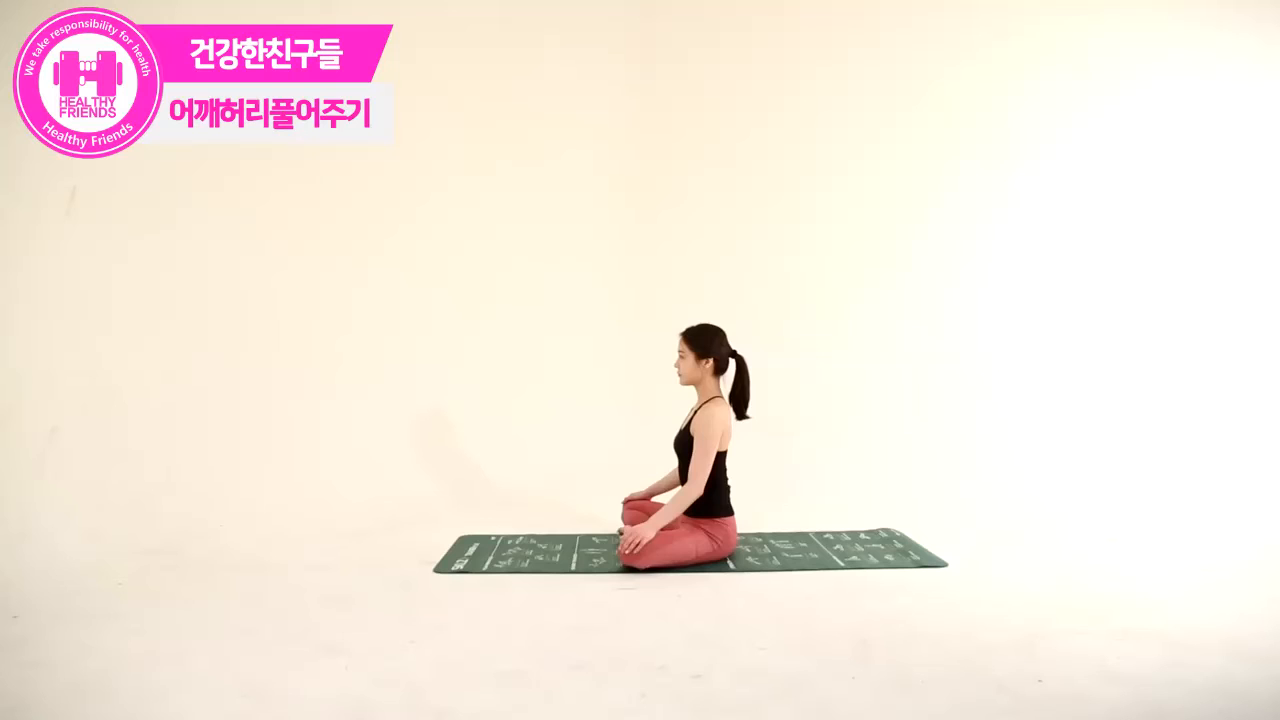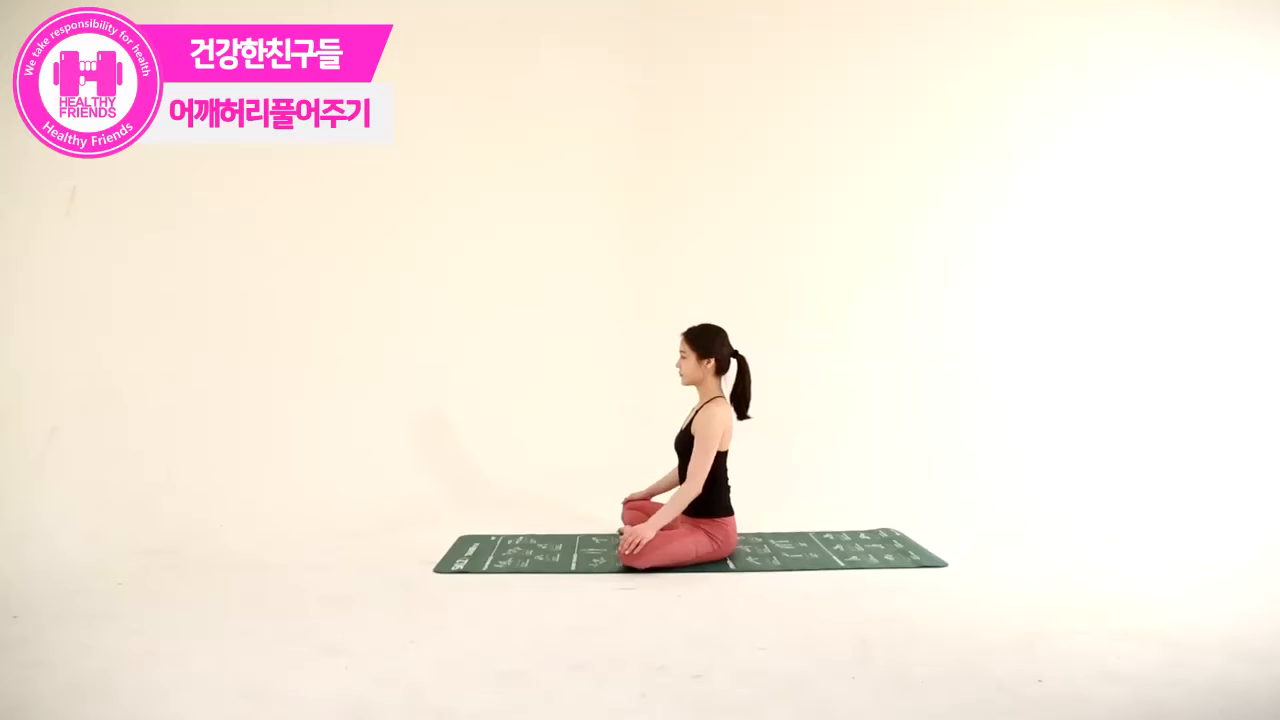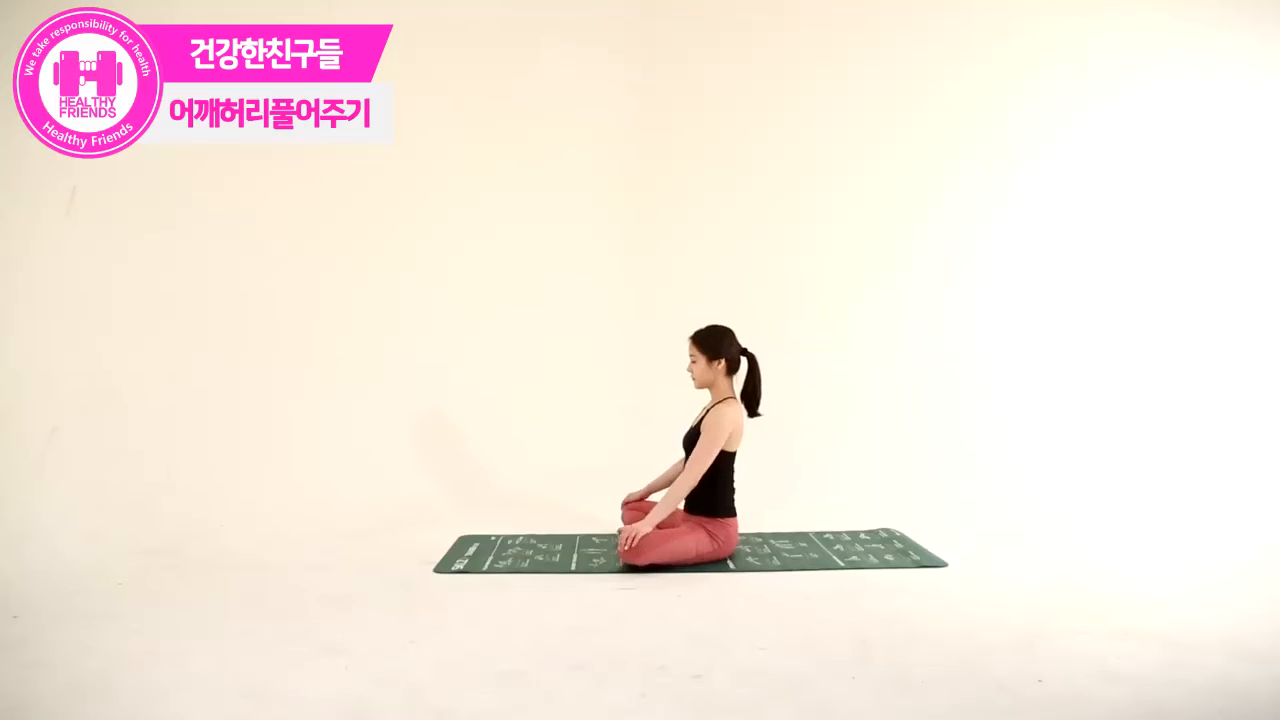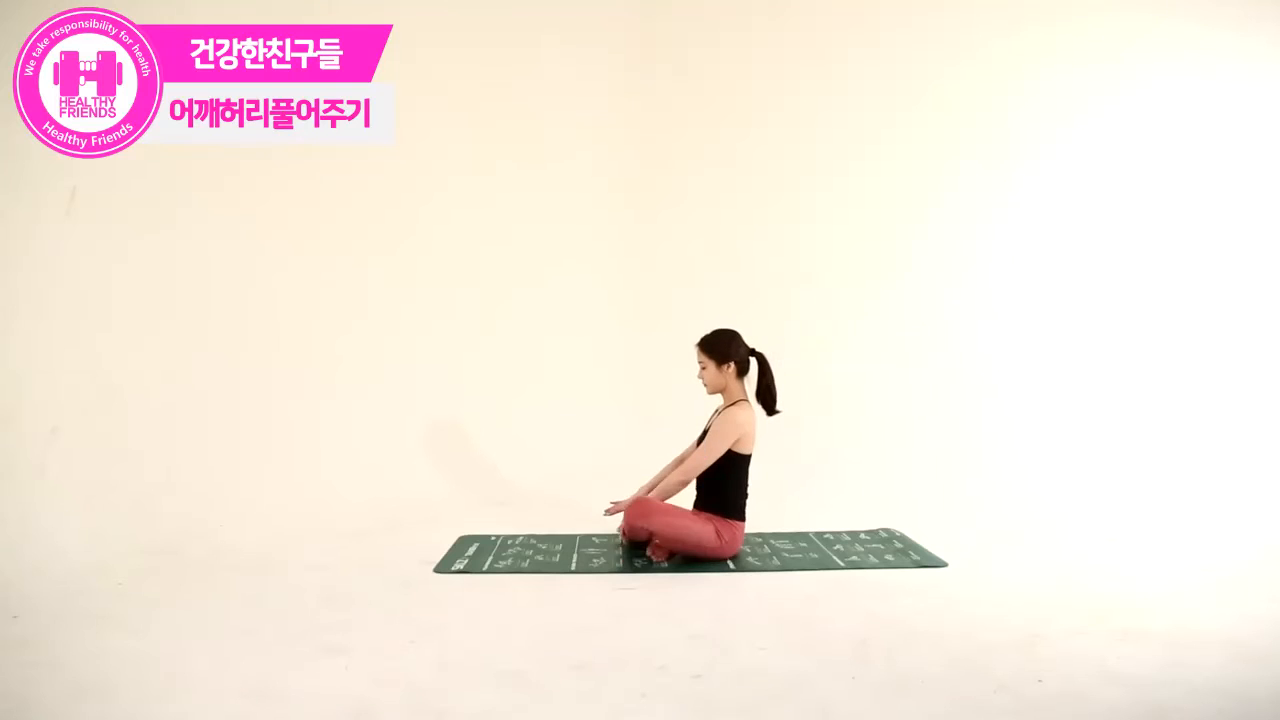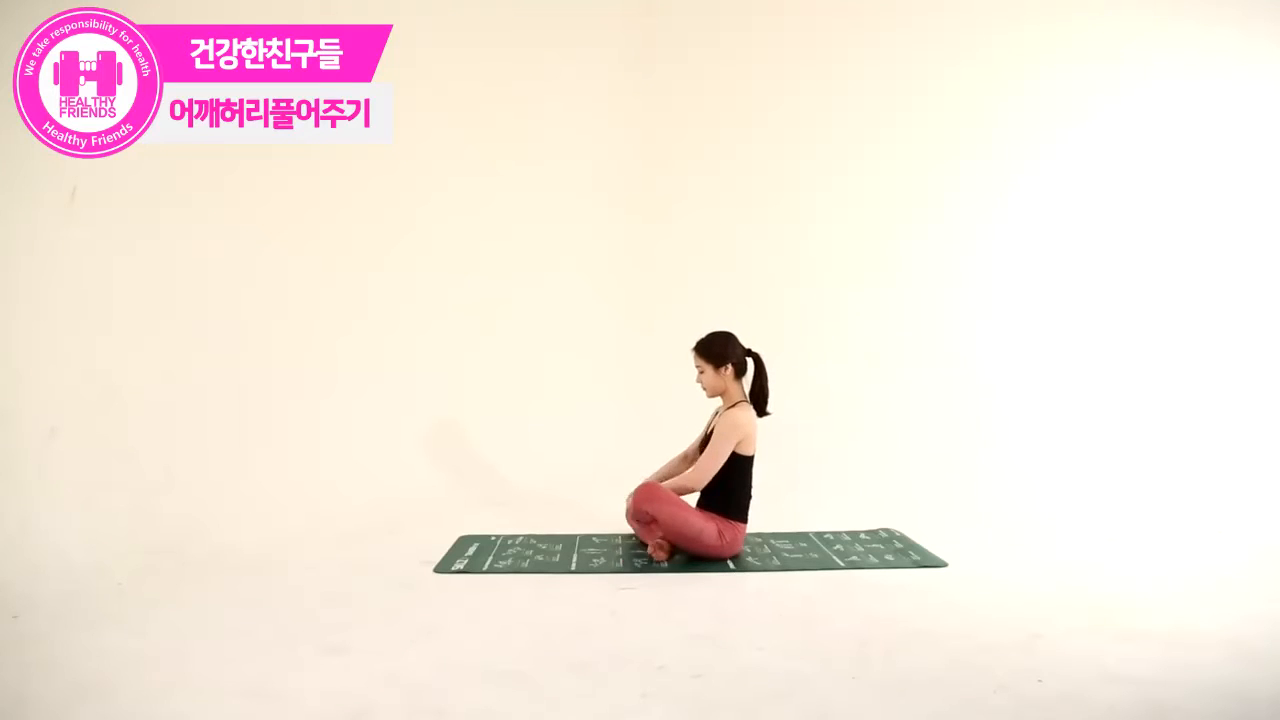
dt=0.3s
person 1, frame 1
left shoulder: (713, 413)
right shoulder: (704, 408)
left elbow: (696, 485)
left wrist: (652, 526)
right wrist: (648, 492)
left hip: (713, 531)
right hip: (696, 520)
left knee: (631, 552)
right knee: (631, 509)
person 1, frame 2
left shoulder: (714, 413)
right shoulder: (705, 407)
left elbow: (694, 484)
left wrist: (652, 526)
right wrist: (648, 492)
left hip: (712, 530)
right hip: (694, 520)
left knee: (631, 552)
right knee: (632, 509)
person 1, frame 3
left shoulder: (724, 413)
right shoulder: (716, 408)
left elbow: (690, 478)
right elbow: (686, 463)
left wrist: (649, 523)
right wrist: (645, 492)
left hip: (715, 532)
right hip: (697, 520)
left knee: (631, 548)
right knee: (633, 511)
person 1, frame 4
left shoulder: (736, 416)
right shoulder: (726, 411)
left elbow: (686, 474)
right elbow: (684, 459)
left wrist: (642, 502)
right wrist: (641, 494)
left hip: (721, 532)
right hip: (706, 521)
left knee: (638, 512)
right knee: (640, 508)
left ankle: (659, 540)
person 1, frame 5
left shoulder: (737, 418)
right shoulder: (725, 412)
left elbow: (695, 481)
right elbow: (688, 457)
left wrist: (655, 488)
right wrist: (648, 484)
left hip: (723, 533)
right hip: (709, 522)
left knee: (645, 496)
right knee: (637, 509)
left ankle: (658, 537)
